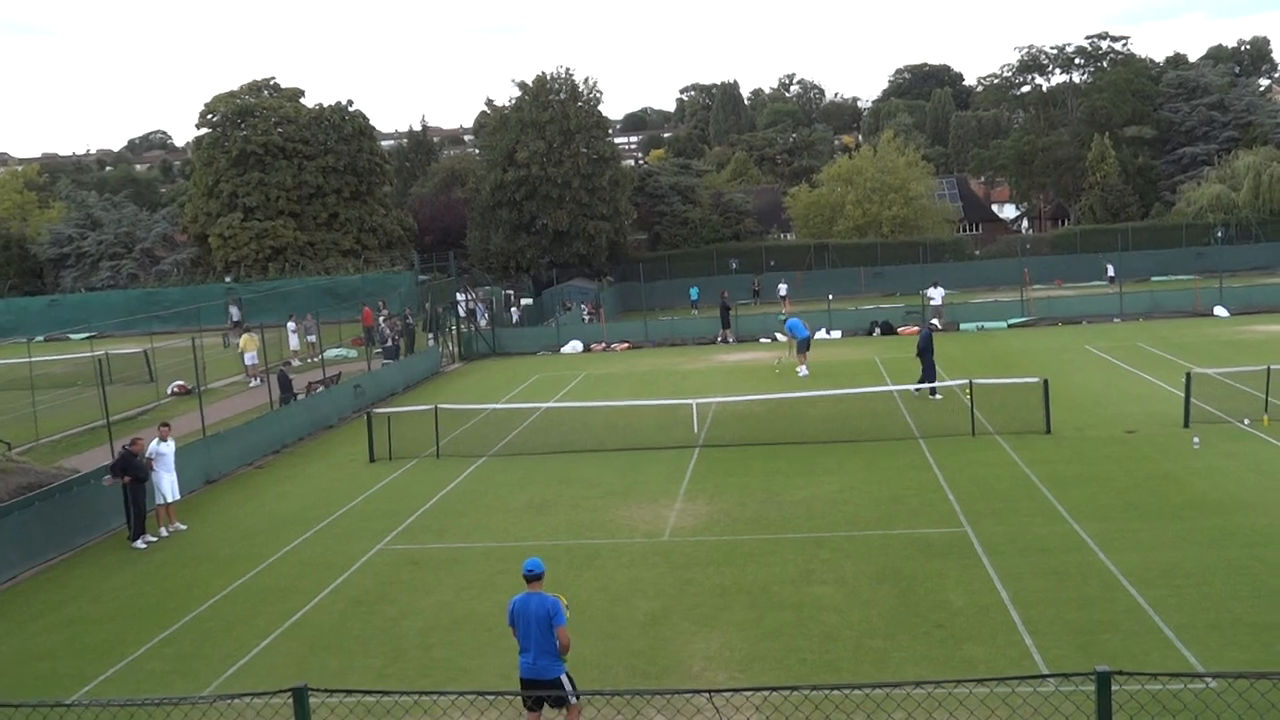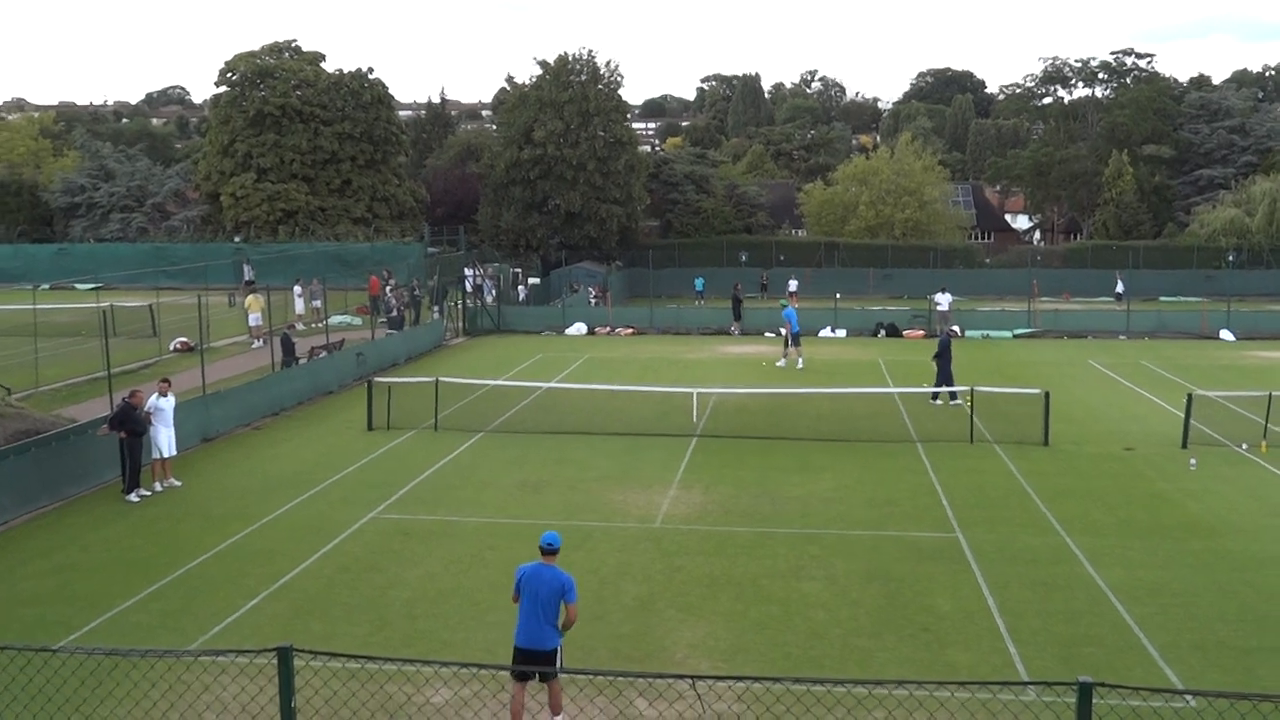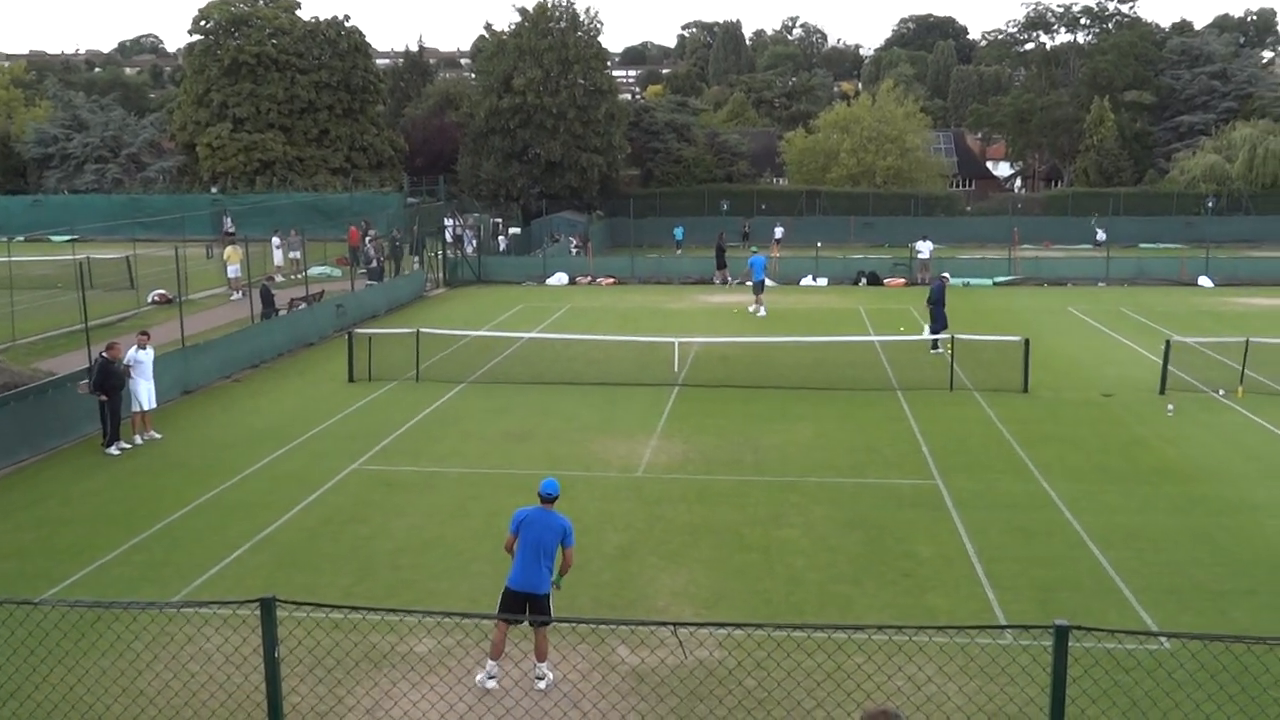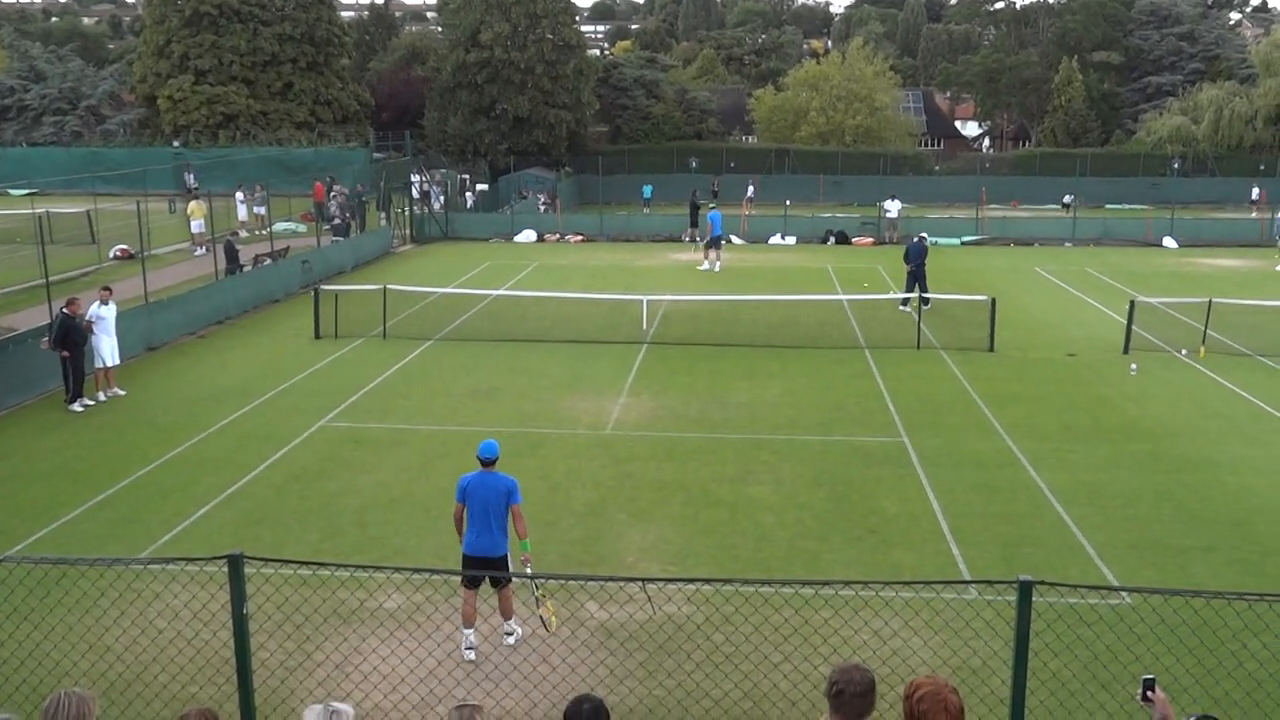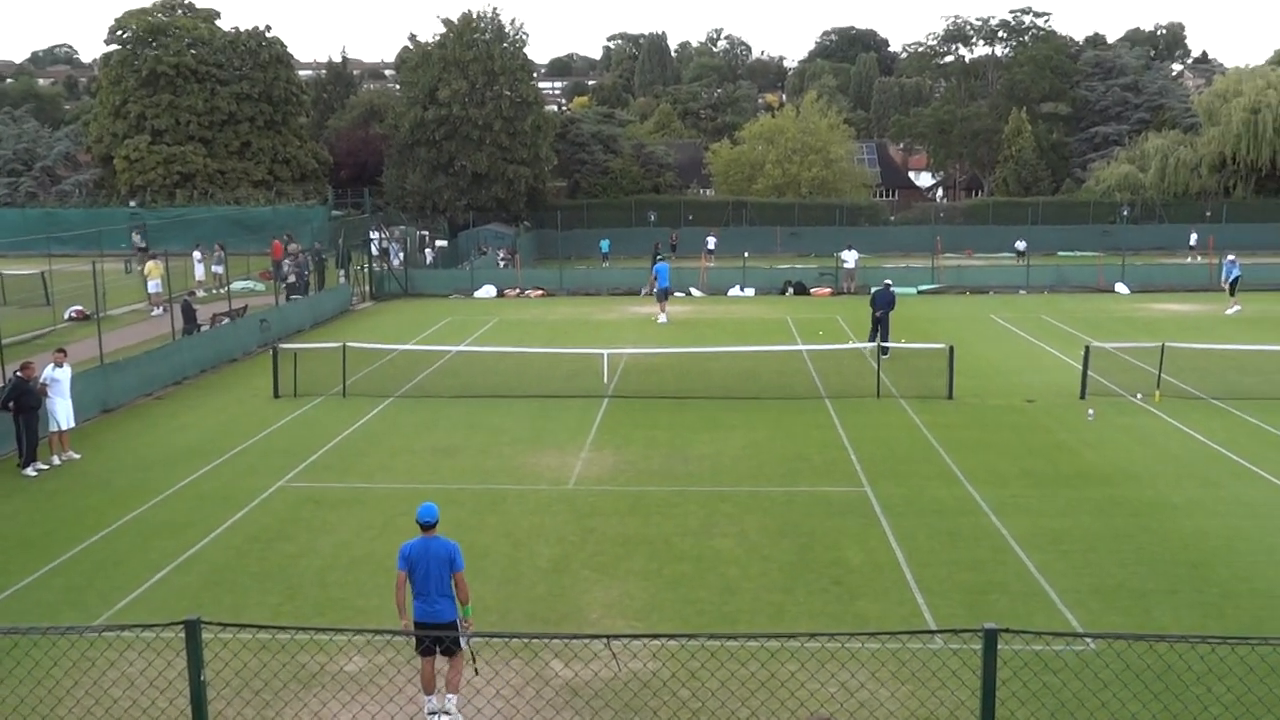
dt=0.5s
person 1, frame 1
left shoulder: (514, 603)
right shoulder: (552, 604)
right elbow: (564, 642)
right wrist: (562, 656)
left hip: (527, 671)
right hip: (552, 670)
person 1, frame 2
left shoulder: (523, 571)
right shoulder: (565, 579)
right elbow: (572, 616)
right wrist: (561, 632)
left hip: (523, 640)
right hip: (549, 642)
left knee: (518, 686)
right knee: (553, 685)
person 1, frame 3
left shoulder: (522, 515)
right shoulder: (564, 524)
left elbow: (508, 546)
right elbow: (568, 560)
right wrist: (558, 579)
left hip: (516, 583)
right hip: (542, 587)
left knee: (501, 626)
right knee: (541, 631)
left ankle: (490, 674)
right ankle: (541, 676)
person 1, frame 4
left shoulder: (465, 481)
right shoulder: (509, 483)
left elbow: (457, 515)
right elbow: (517, 517)
left wrist: (461, 536)
right wrist: (525, 547)
left hip: (472, 548)
right hip: (498, 548)
left knee: (469, 595)
right knee: (504, 590)
left ankle: (468, 645)
right ankle: (510, 631)
person 1, frame 5
left shoulder: (407, 549)
right shoulder: (451, 547)
left elbow: (400, 585)
right elbow: (460, 583)
left wrist: (403, 617)
right wrist: (467, 613)
left hip: (421, 616)
right hip: (447, 615)
left knee: (427, 663)
right knee: (456, 660)
